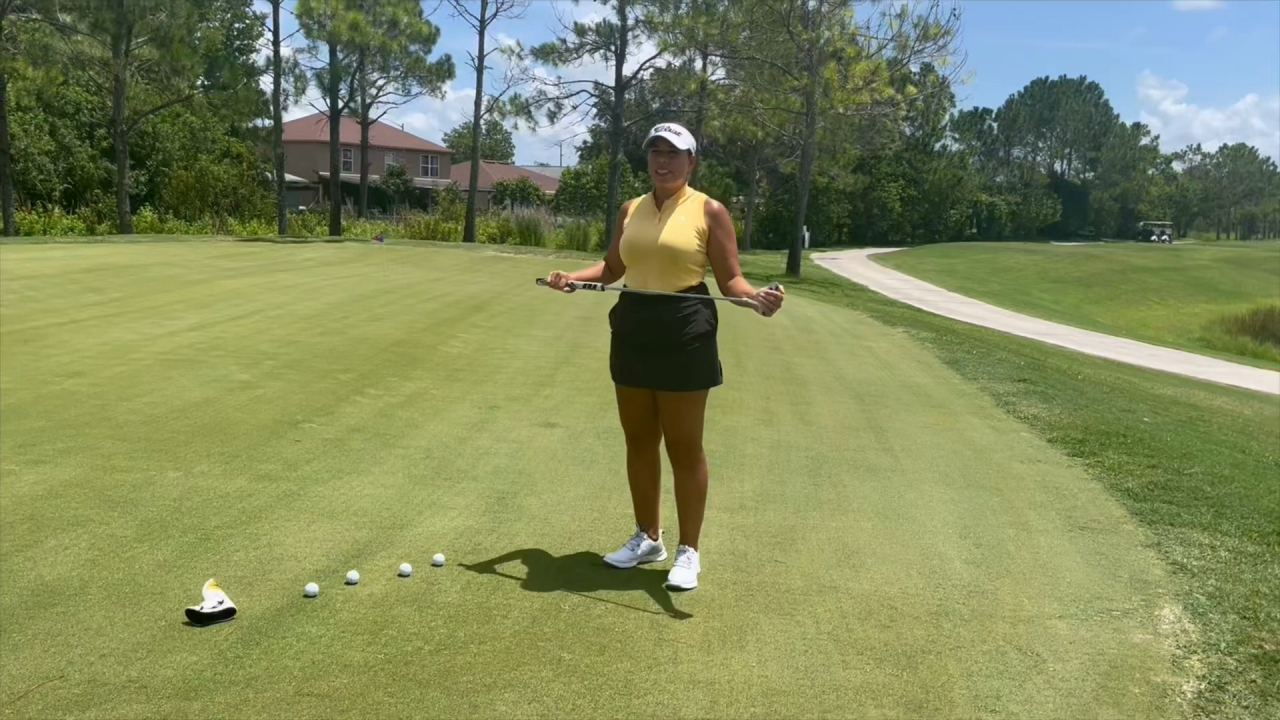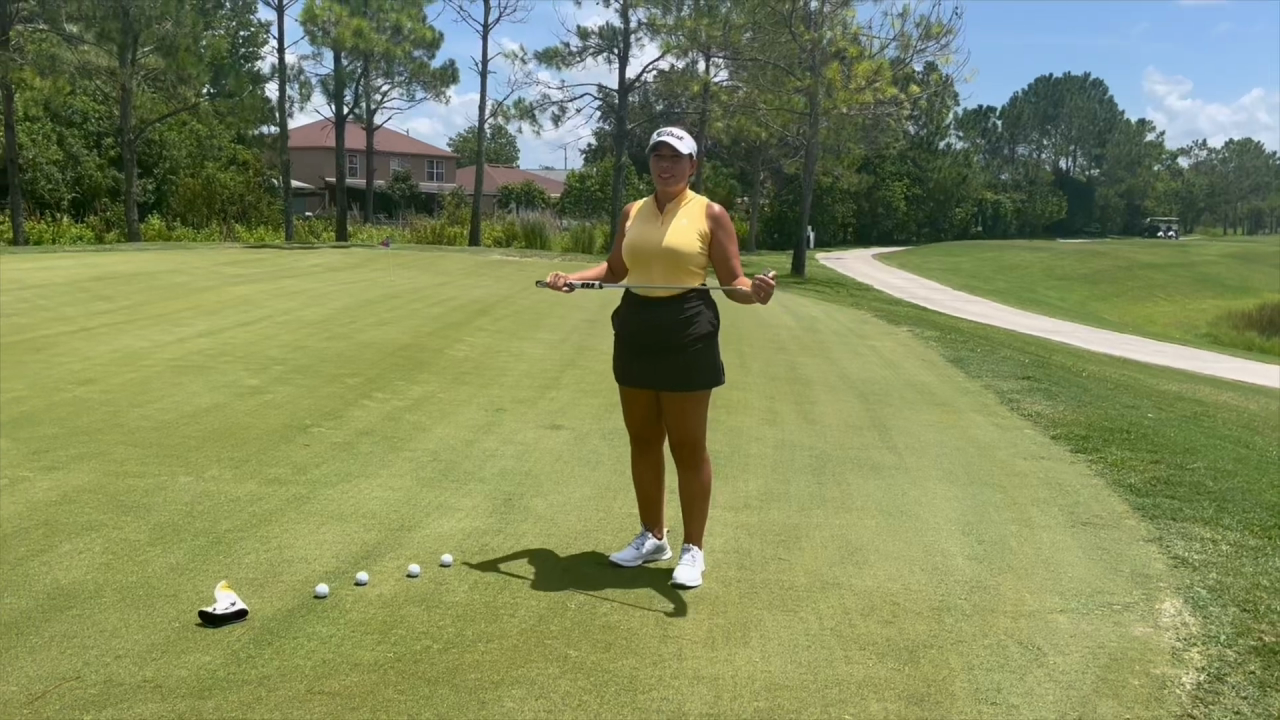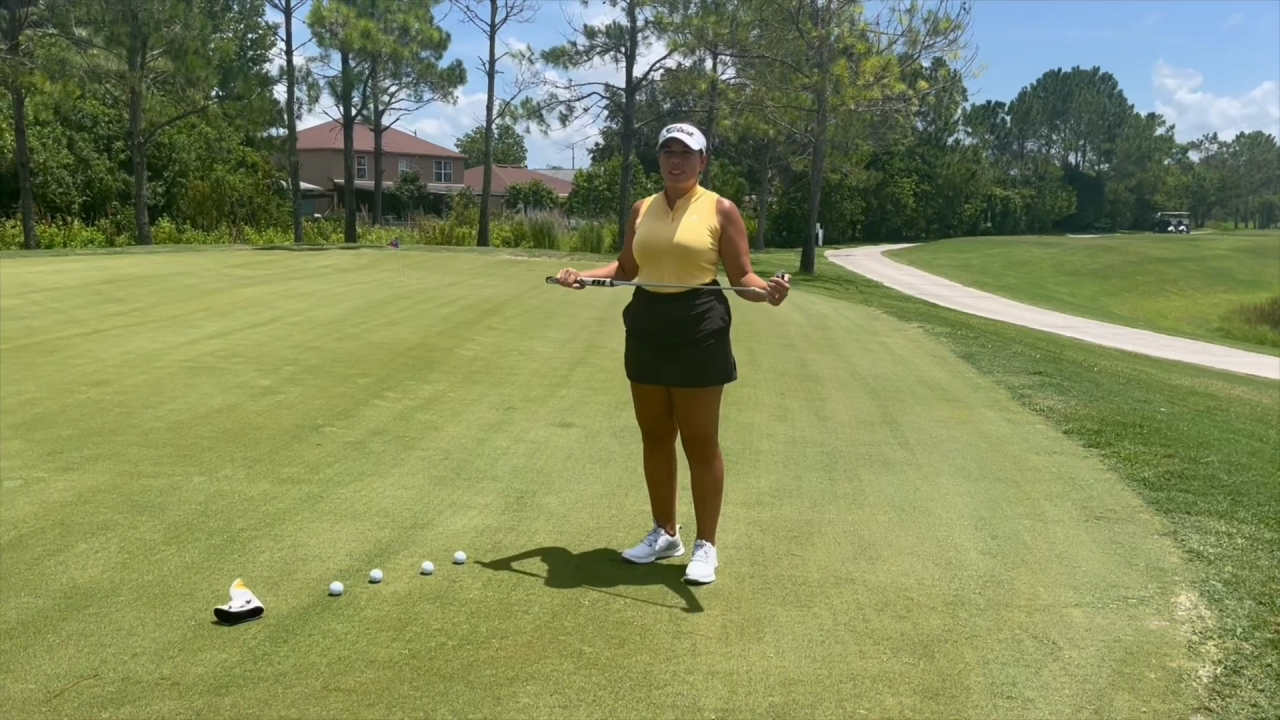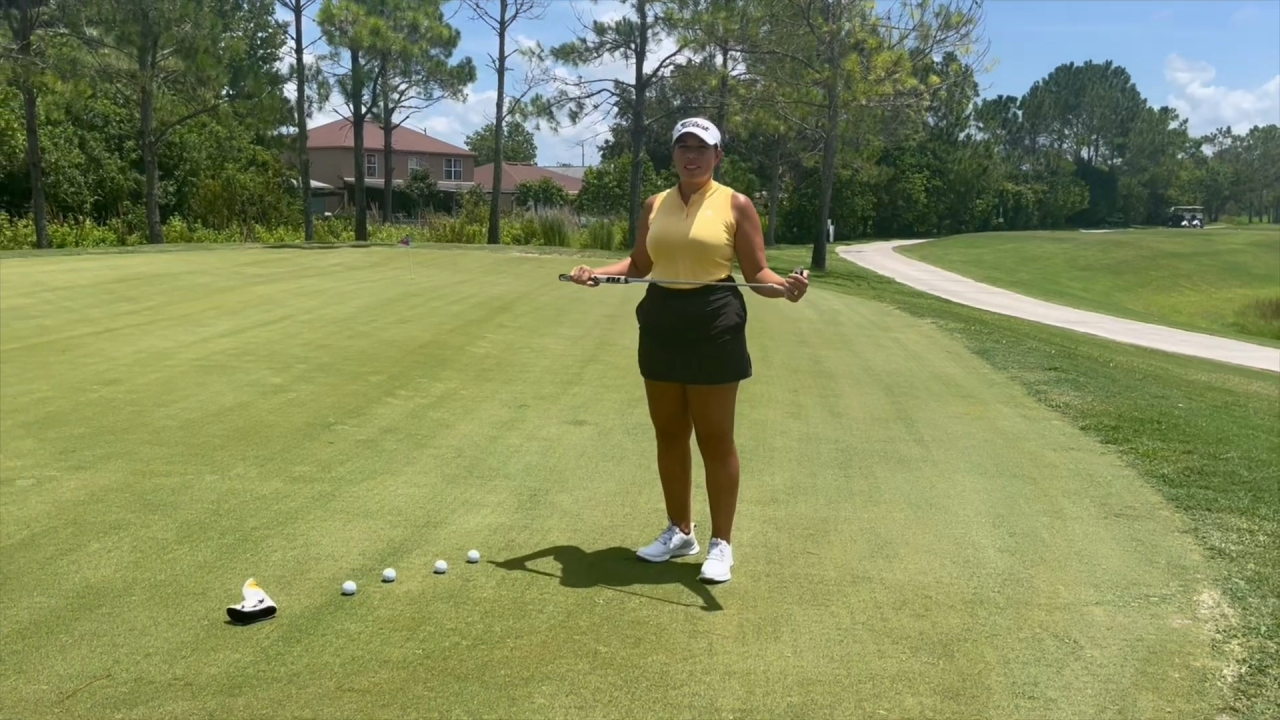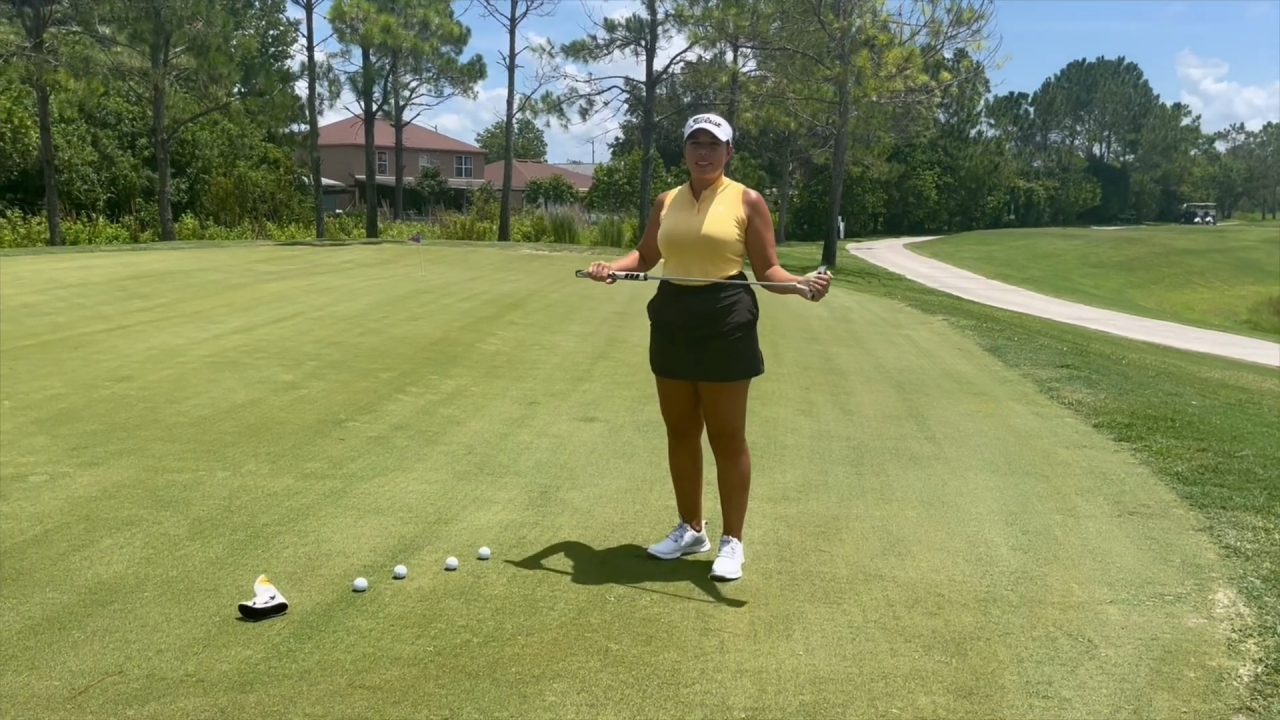
dt=0.4s
person 1, frame 1
left shoulder: (708, 210)
right shoulder: (630, 209)
left elbow: (729, 279)
right elbow: (612, 268)
left wrist: (757, 296)
right wrist: (571, 277)
left hip: (685, 333)
right hip: (632, 330)
left knee: (684, 447)
right knee: (639, 441)
left ankle: (688, 551)
right ankle: (647, 537)
person 1, frame 2
left shoulder: (711, 214)
right shoulder: (632, 212)
left elbow: (732, 281)
right elbow: (615, 269)
left wrist: (754, 291)
right wrist: (571, 277)
left hip: (687, 333)
right hip: (635, 331)
left knee: (688, 447)
right knee: (643, 441)
left ankle: (693, 548)
right ankle: (652, 536)
person 1, frame 3
left shoulder: (721, 209)
right shoulder: (641, 209)
left elbow: (741, 278)
right elbow: (626, 268)
left wrist: (767, 290)
right wrist: (583, 275)
left hip: (699, 328)
right hip: (646, 328)
left knee: (700, 443)
right knee: (655, 438)
left ankle: (705, 545)
right ankle: (665, 533)
person 1, frame 4
left shoulder: (735, 204)
right shoulder: (654, 205)
left elbow: (756, 272)
right elbow: (639, 264)
left wrist: (784, 286)
right wrist: (595, 272)
left hip: (714, 324)
right hip: (660, 323)
left knee: (716, 440)
right knee: (669, 435)
left ankle: (720, 543)
right ankle: (680, 531)
person 1, frame 5
left shoulder: (747, 200)
right shoulder: (665, 201)
left elbow: (767, 269)
right elbow: (645, 256)
left wrist: (802, 283)
right wrist: (612, 268)
left hip: (725, 321)
right hip: (671, 319)
left knee: (727, 438)
right knee: (680, 432)
left ankle: (732, 541)
right ankle: (690, 529)
